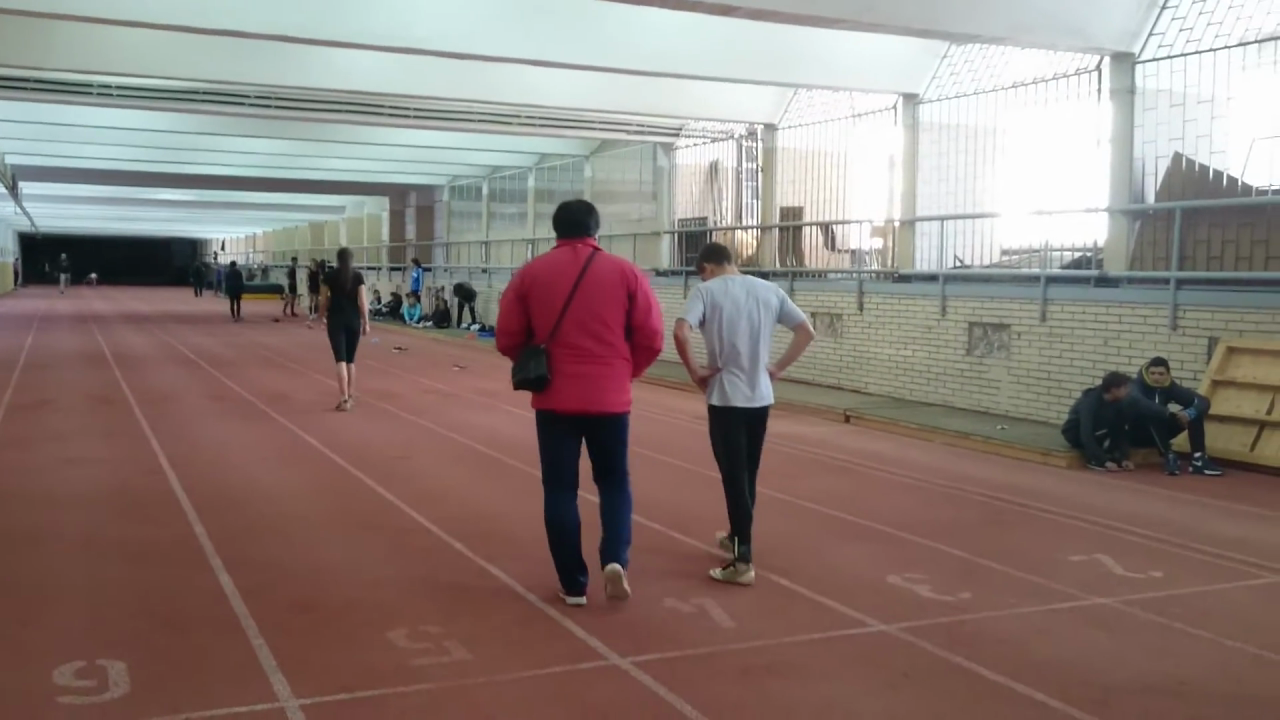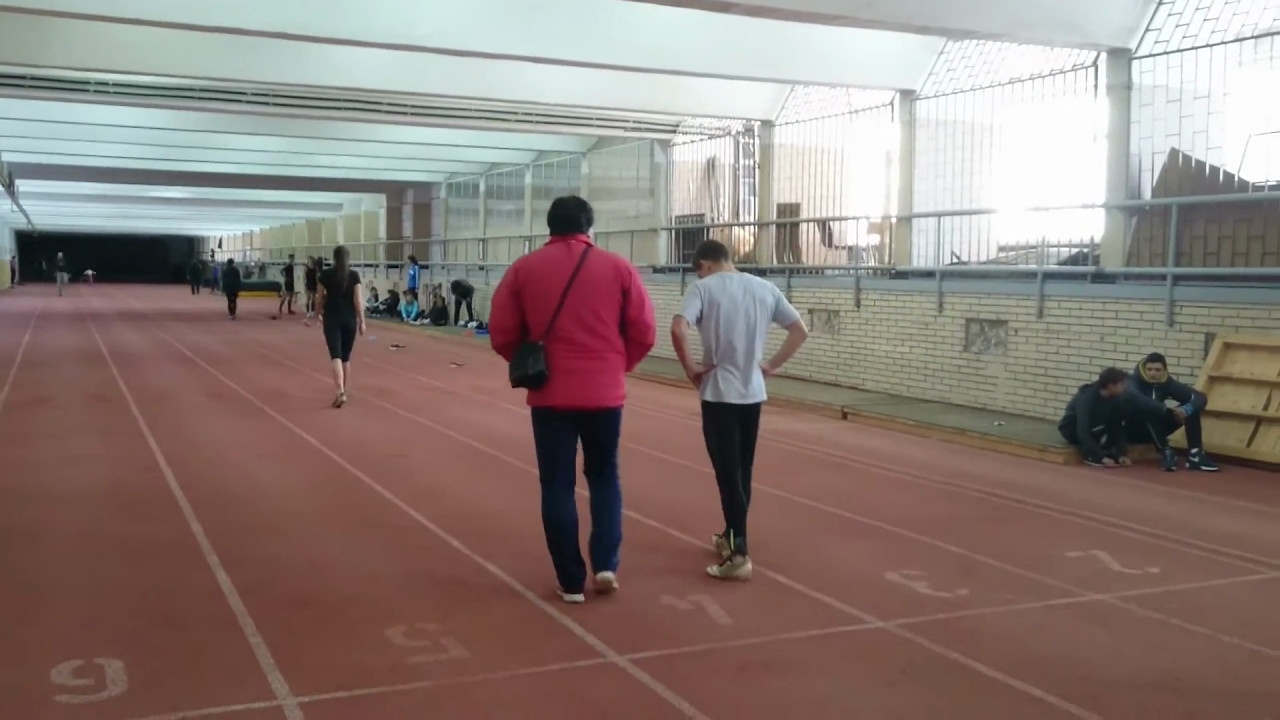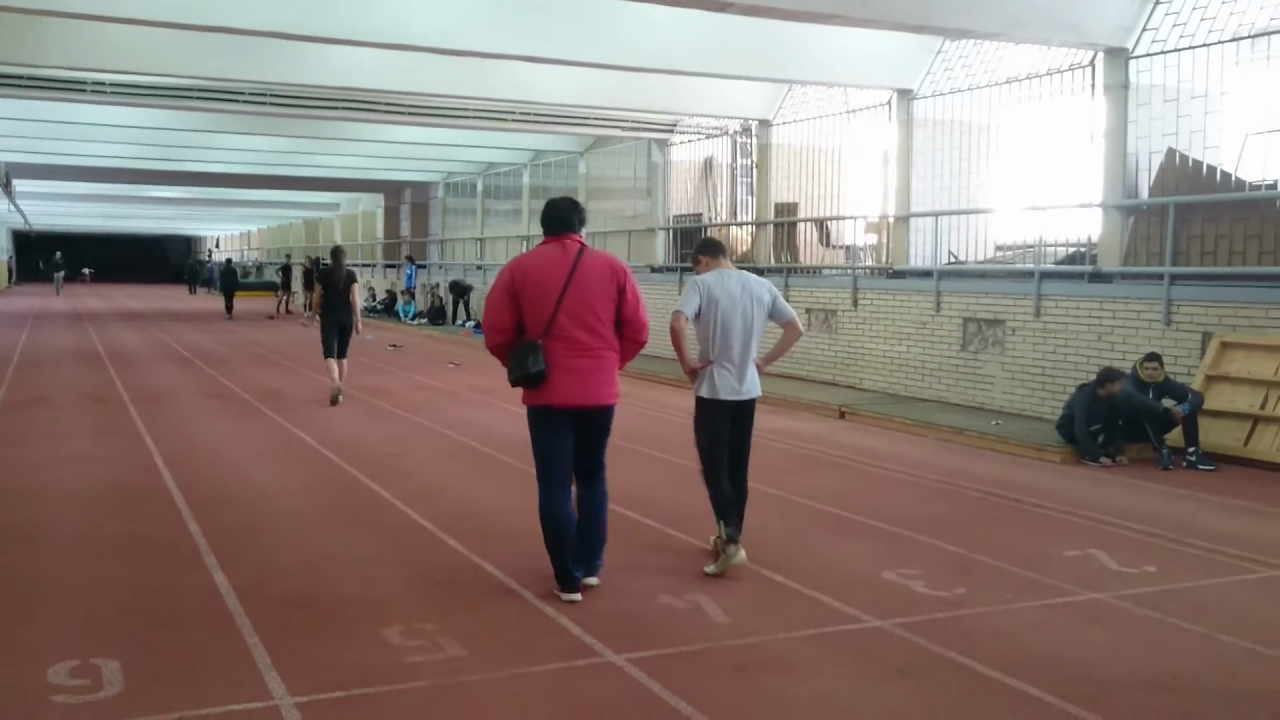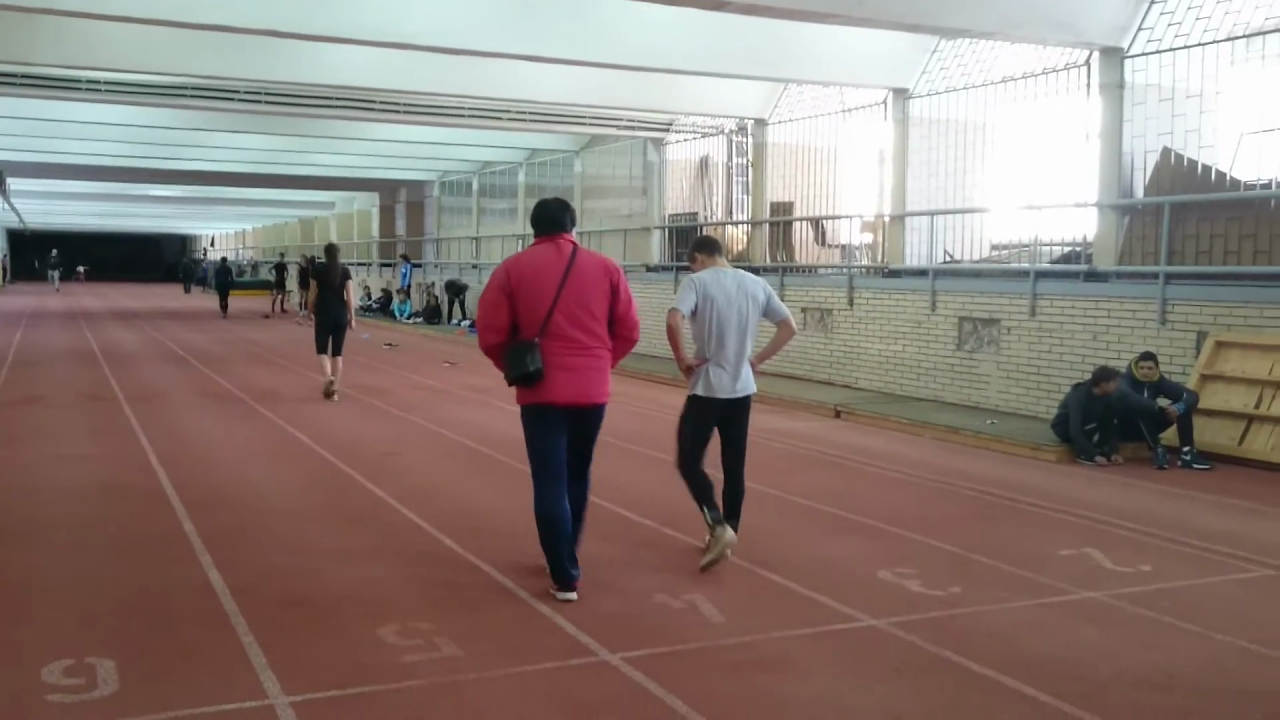
dt=0.1s
person 1, frame 1
left shoulder: (530, 273)
right shoulder: (625, 272)
left elbow: (508, 339)
right elbow: (651, 339)
left hip: (554, 398)
right hip: (610, 398)
left knee: (560, 491)
right knee: (615, 484)
left ankle: (573, 584)
right ankle: (615, 560)
person 1, frame 2
left shoulder: (524, 269)
right shoulder: (618, 267)
left elbow: (502, 336)
right elbow: (643, 333)
left hip: (550, 394)
right hip: (605, 393)
left knee: (557, 487)
right knee: (604, 478)
left ankle: (571, 581)
right ankle: (606, 562)
person 1, frame 3
left shoulder: (518, 269)
right shoulder: (613, 267)
left elbow: (497, 336)
right elbow: (637, 332)
left wrist: (523, 367)
left hip: (548, 392)
right hip: (600, 391)
left knee: (555, 485)
right knee: (592, 478)
left ankle: (569, 579)
right ankle: (590, 566)
person 1, frame 4
left shoulder: (513, 269)
right shoulder: (604, 267)
left elbow: (491, 336)
right elbow: (628, 330)
left wrist: (515, 367)
left hip: (541, 391)
right hip: (592, 389)
left knee: (549, 483)
right knee: (577, 476)
left ankle: (565, 577)
right ankle: (566, 564)
person 2, frame 1
left shoulder: (706, 291)
right shoulder: (769, 290)
left elbow: (681, 332)
right elbow: (807, 332)
left wrist: (694, 370)
right wrist: (778, 367)
left hip: (725, 399)
right hip: (760, 397)
left knee: (734, 479)
right knee: (747, 475)
left ankle: (742, 562)
right ankle: (736, 538)
person 2, frame 2
left shoulder: (704, 288)
right shoulder: (765, 288)
left elbow: (678, 328)
right elbow: (800, 330)
left wrist: (690, 367)
right wrist: (771, 365)
left hip: (719, 395)
right hip: (753, 394)
left knee: (728, 474)
right knee: (742, 472)
left ankle: (738, 555)
right ankle: (731, 537)
person 2, frame 3
left shoulder: (701, 283)
right shoulder: (762, 285)
left elbow: (677, 324)
right elbow: (796, 328)
left wrist: (686, 362)
right wrist: (765, 361)
left hip: (712, 391)
right hip: (747, 391)
left knee: (714, 470)
right knee: (738, 469)
left ankle: (732, 544)
right ankle: (729, 537)
person 2, frame 4
left shoulder: (698, 281)
right shoulder: (756, 284)
left elbow: (674, 321)
right elbow: (789, 327)
left wrist: (682, 359)
right wrist: (758, 359)
left hip: (707, 389)
right hip: (742, 389)
left knee: (689, 462)
right knee: (734, 467)
left ankle: (720, 527)
right ankle: (726, 530)
person 3, frame 1
left shoulder: (330, 275)
right shoulder: (358, 276)
left elbow: (324, 300)
right elbow: (362, 301)
left wrist: (322, 315)
right wrist: (366, 322)
left hip: (336, 321)
right hip: (353, 321)
left knee: (340, 359)
right knee: (350, 359)
left ankle: (344, 399)
right ankle: (349, 396)
person 3, frame 2
left shoulder: (326, 274)
right shoulder: (354, 275)
left elbow: (320, 298)
right elbow: (358, 300)
left wrist: (319, 312)
right wrist: (362, 321)
left hip: (332, 319)
right hip: (349, 319)
left knee: (336, 356)
right knee: (346, 357)
left ankle: (341, 392)
right ankle: (343, 391)
person 3, frame 3
left shoulder: (323, 273)
right shoulder: (351, 274)
left elbow: (317, 297)
right elbow: (355, 299)
left wrist: (316, 312)
right wrist: (358, 320)
left hip: (328, 318)
right hip: (346, 318)
left knee: (329, 355)
right knee: (342, 355)
left ankle: (336, 383)
right ankle: (339, 392)
person 3, frame 4
left shoulder: (318, 270)
right shoulder: (345, 271)
left elbow: (313, 295)
right elbow: (350, 296)
left wrist: (311, 312)
right wrist: (351, 317)
left hip: (323, 315)
right hip: (340, 315)
left knee: (322, 351)
right knee: (337, 353)
left ankle: (329, 377)
right ankle: (334, 390)
